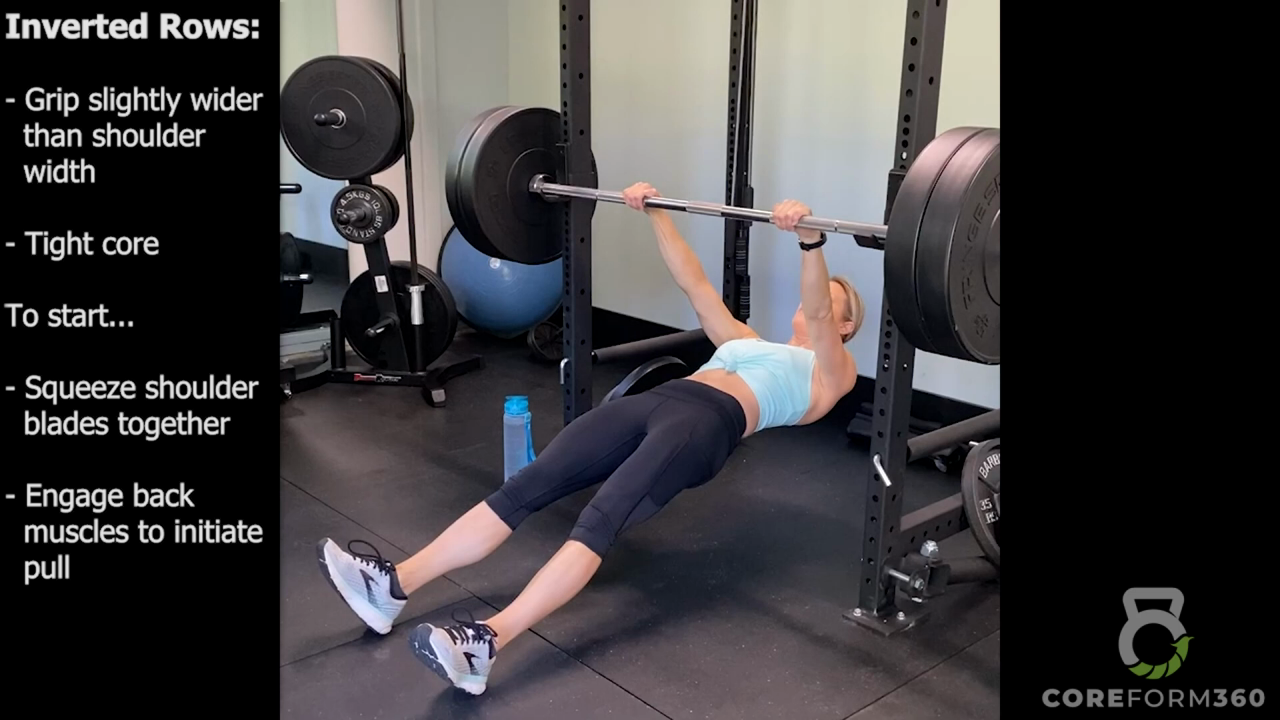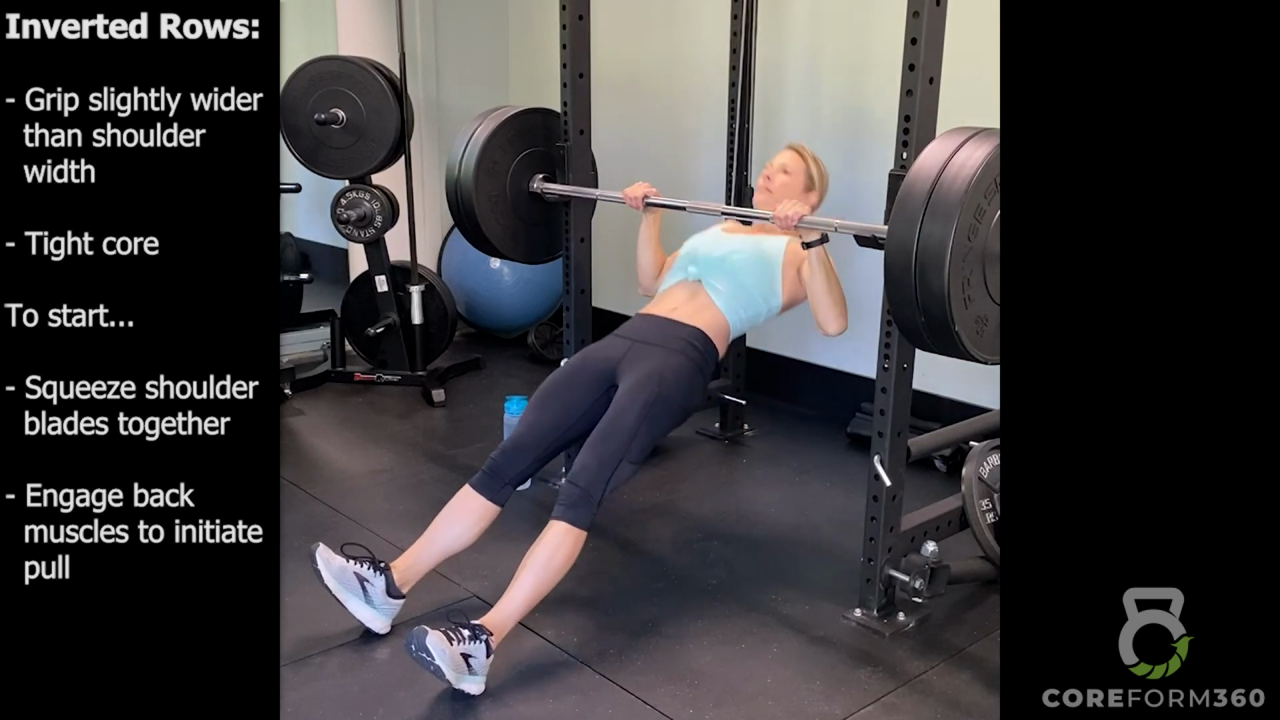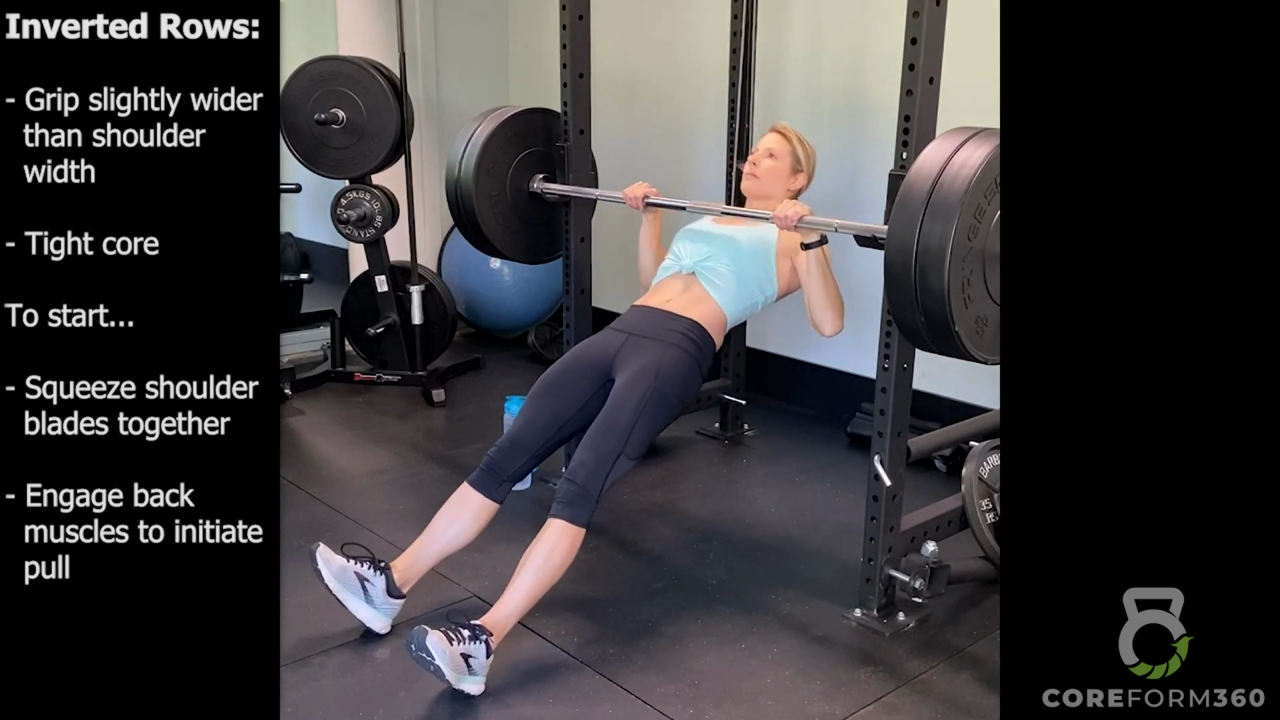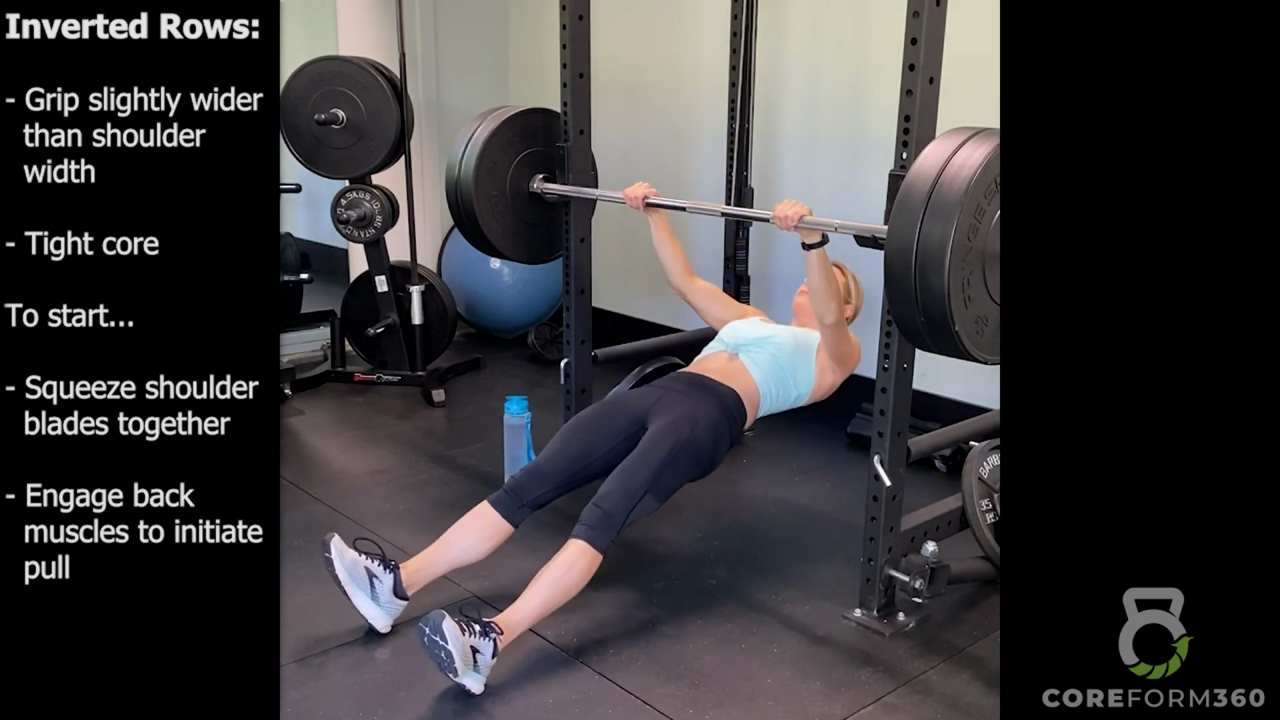
dt=0.7s
person 1, frame 1
left shoulder: (831, 372)
right shoulder: (749, 342)
left elbow: (820, 316)
right elbow: (694, 283)
left wrist: (809, 240)
right wrist: (656, 213)
left hip: (706, 425)
right hip: (657, 400)
left knee: (598, 522)
right knee: (525, 487)
left ankle: (484, 644)
right ankle: (393, 585)
person 1, frame 2
left shoulder: (797, 257)
right shoulder: (724, 230)
left elbow: (833, 322)
left wrist: (811, 236)
right wrist: (649, 213)
left hip: (678, 359)
right hip: (623, 341)
left knee: (580, 492)
right knee: (506, 463)
left ankle: (481, 642)
right ankle: (390, 584)
person 1, frame 3
left shoulder: (793, 243)
right shoulder: (715, 219)
left elbow: (828, 322)
left wrist: (808, 235)
right wrist: (649, 213)
left hip: (675, 351)
right hip: (619, 333)
left knee: (578, 489)
right knee: (504, 459)
left ankle: (481, 642)
right ankle: (389, 585)
person 1, frame 4
left shoulder: (834, 354)
right shoulder: (753, 321)
left elbow: (828, 318)
right elbow: (683, 281)
left wrist: (813, 241)
right wrist: (654, 215)
left hip: (707, 416)
right hip: (658, 393)
left knee: (601, 519)
right knee: (527, 485)
left ankle: (490, 640)
right ankle: (397, 585)
